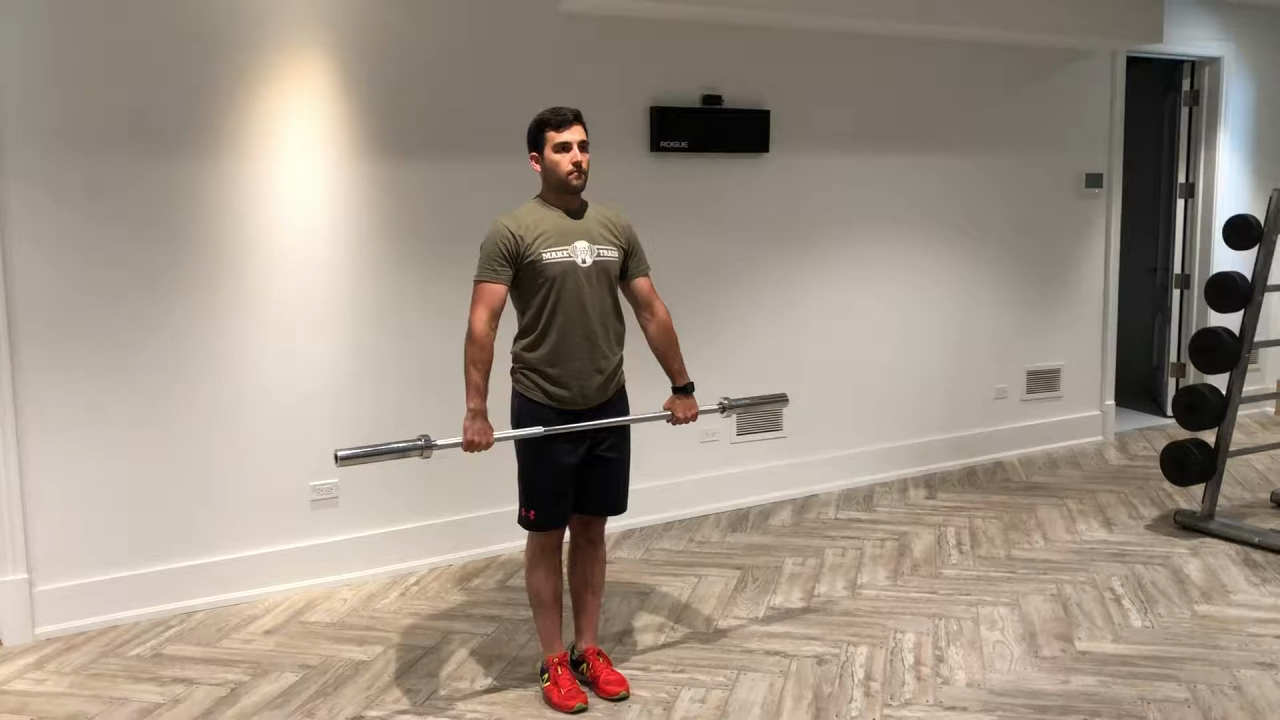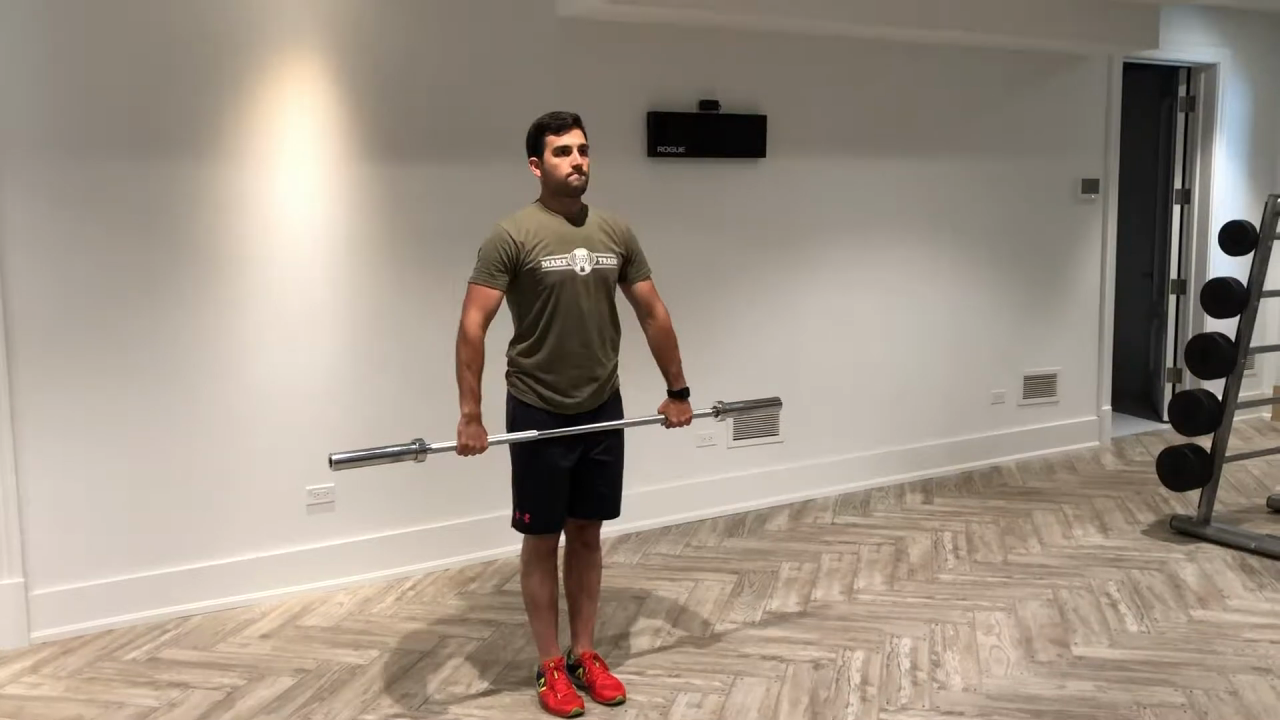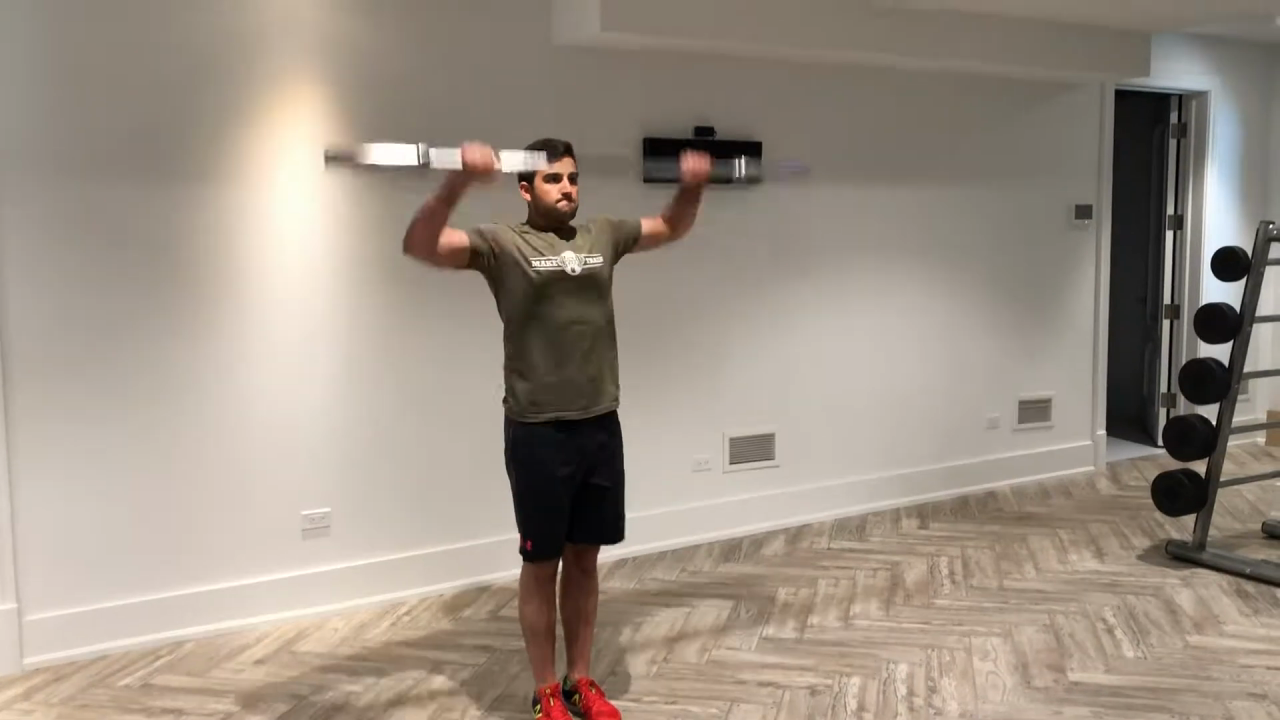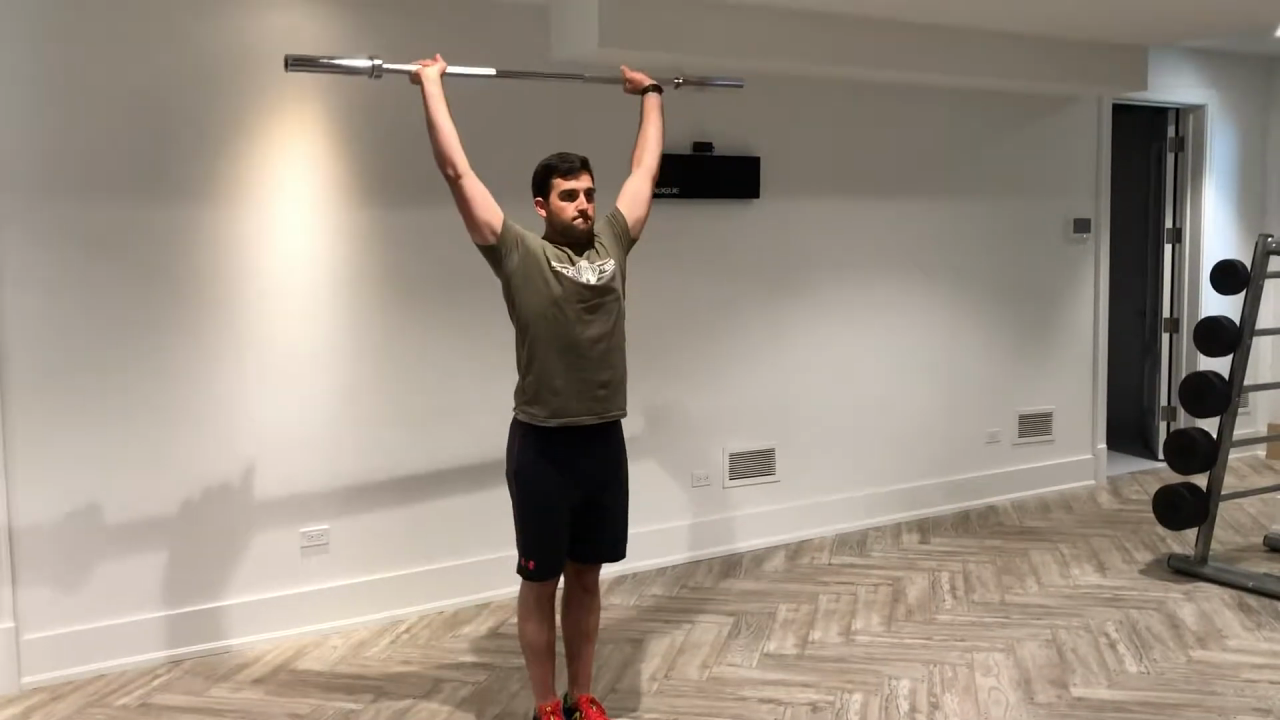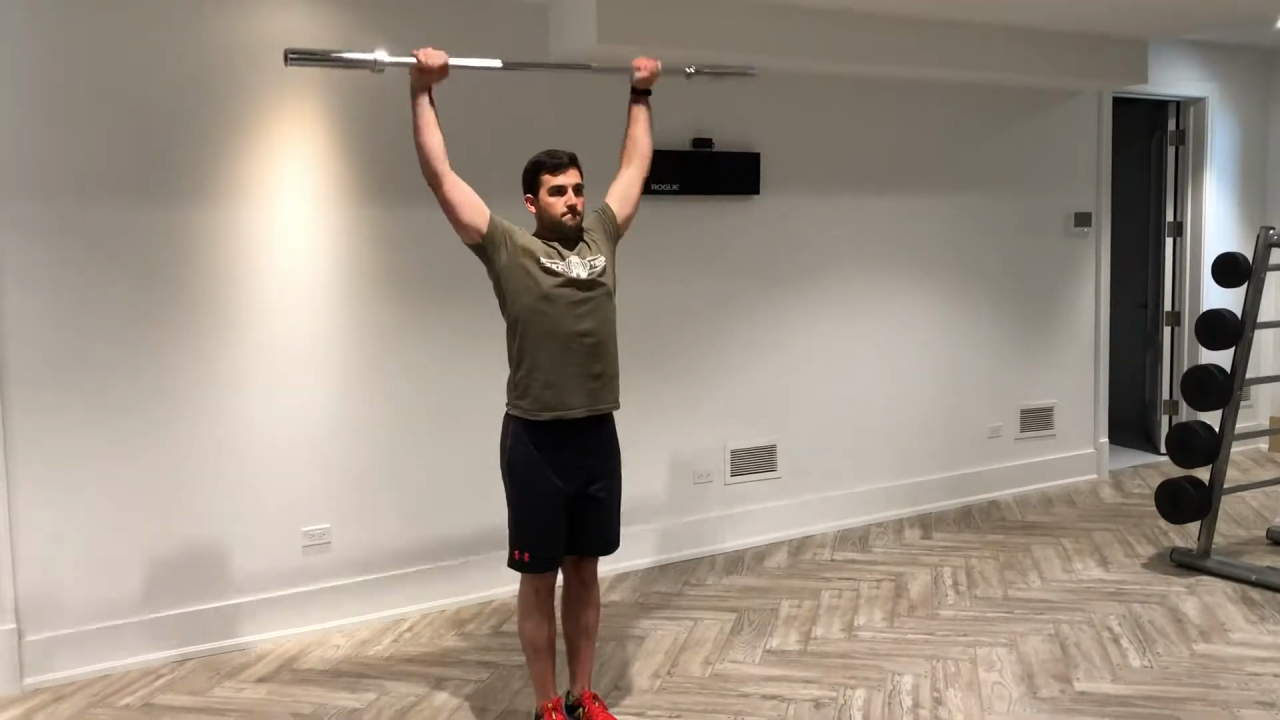
dt=0.5s
person 1, frame 1
left shoulder: (617, 226)
right shoulder: (512, 230)
left elbow: (651, 310)
right elbow: (483, 322)
left wrist: (681, 386)
right wrist: (476, 409)
left hip: (608, 405)
right hip: (544, 410)
left knee: (592, 529)
right knee: (547, 535)
left ankle: (589, 649)
right ankle: (554, 662)
person 1, frame 2
left shoulder: (617, 231)
right shoulder: (512, 235)
left elbow: (653, 314)
right elbow: (473, 325)
left wrist: (678, 390)
right wrist: (470, 414)
left hip: (603, 409)
right hip: (540, 412)
left knee: (588, 533)
right knee: (542, 539)
left ankle: (586, 653)
right ankle: (550, 666)
person 1, frame 3
left shoulder: (602, 234)
right shoulder: (504, 245)
left elbow: (672, 227)
right elbow: (418, 245)
left wrist: (691, 187)
right wrist: (458, 182)
left hip: (601, 426)
right hip: (538, 432)
left knee: (584, 556)
right knee: (543, 565)
person 1, frame 4
left shoulder: (612, 242)
right shoulder: (516, 252)
left elbow: (646, 168)
right elbow: (457, 170)
left wrist: (649, 93)
right wrist: (431, 83)
left hip: (604, 440)
right hip: (542, 446)
left knee: (586, 577)
right knee: (541, 582)
person 1, frame 5
left shoulder: (602, 235)
right shoulder: (507, 246)
left elbow: (636, 164)
right elbow: (437, 173)
left wrist: (639, 93)
right wrist: (423, 87)
left hip: (597, 434)
right hip: (535, 439)
left knee: (584, 571)
right knee: (540, 577)
